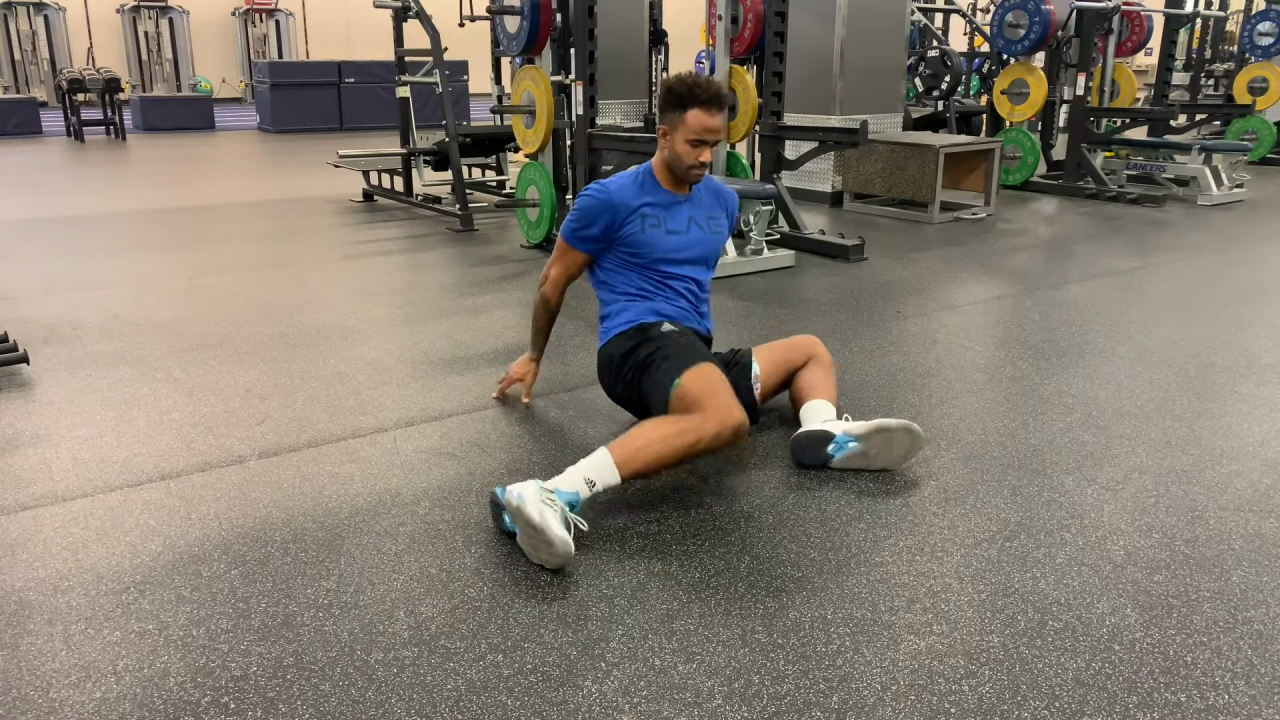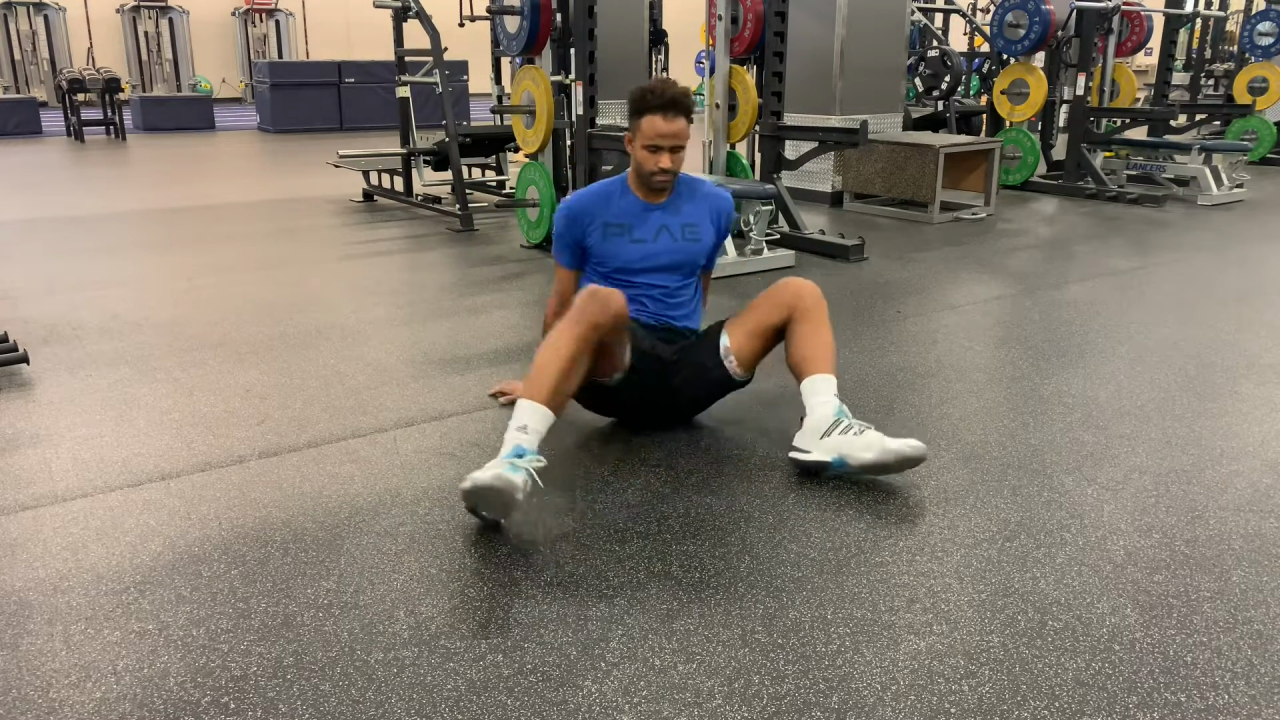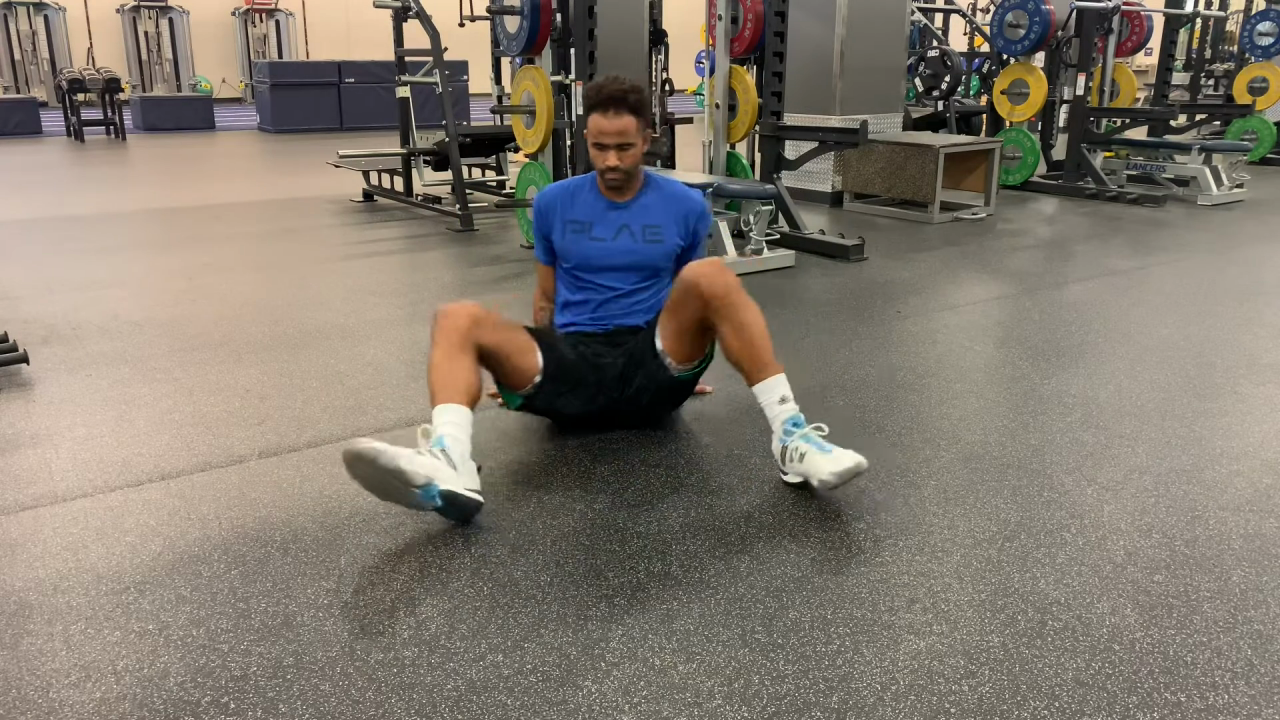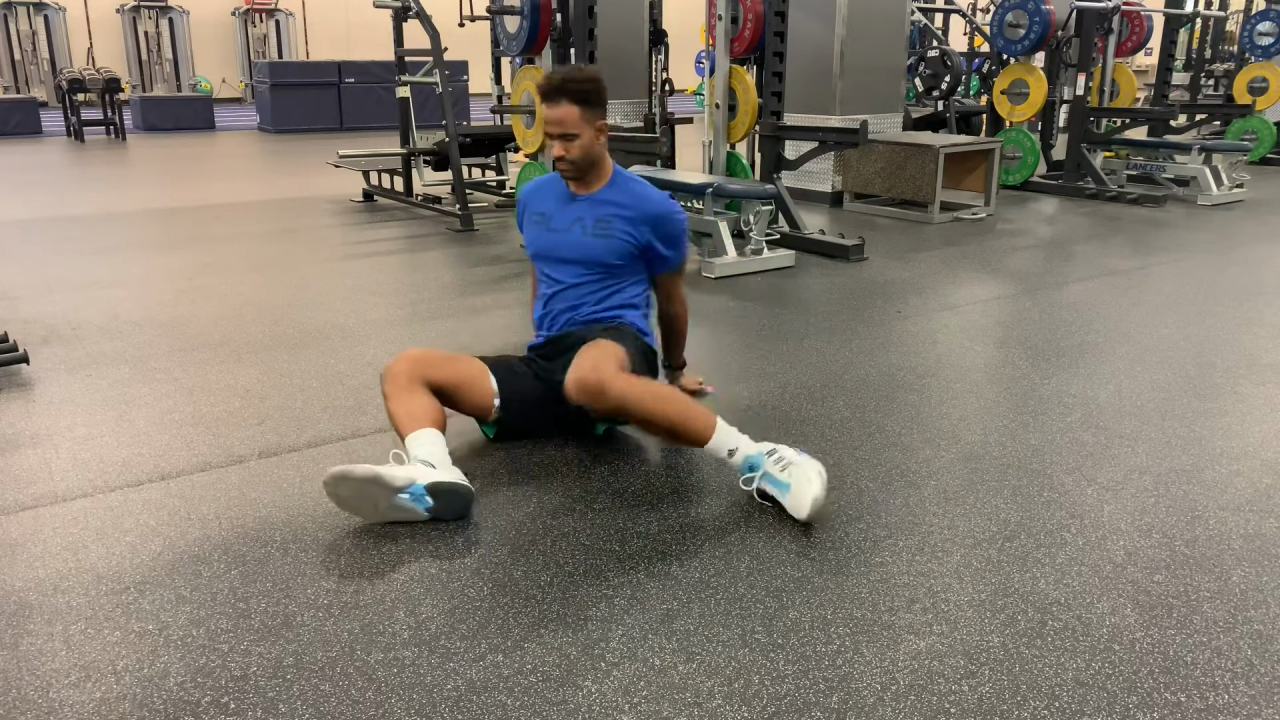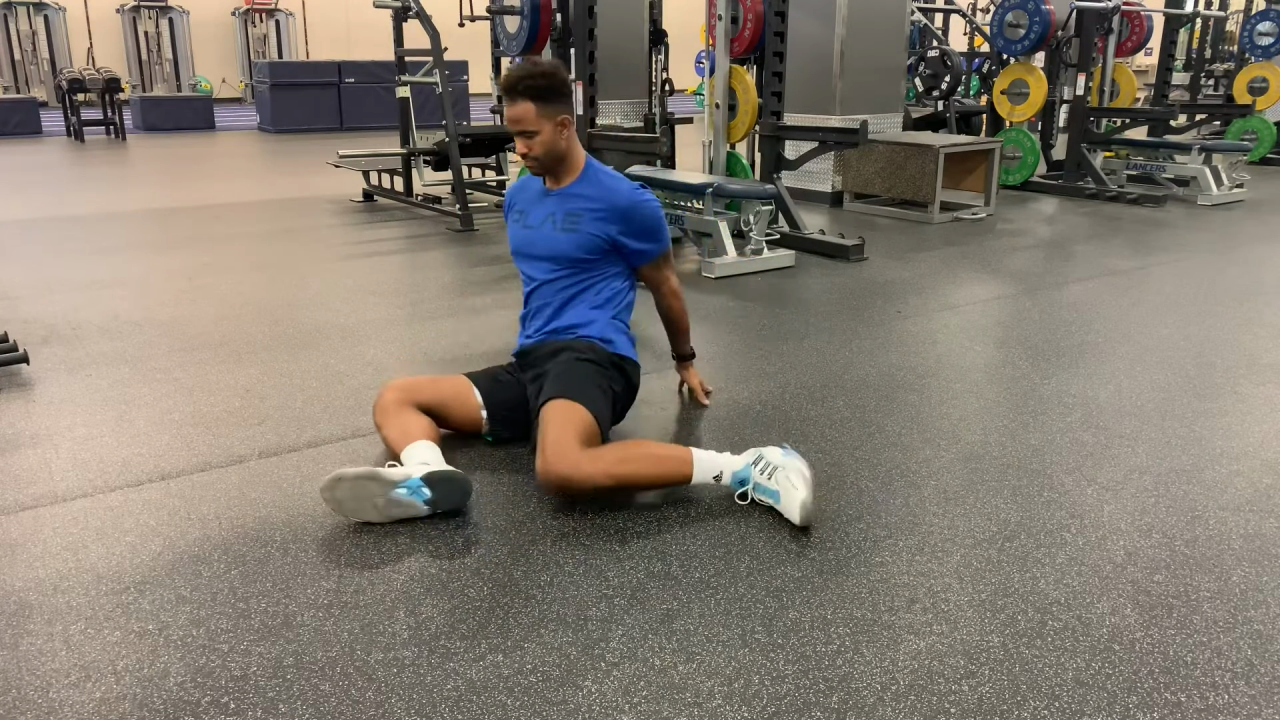
dt=0.4s
person 1, frame 1
left shoulder: (722, 200)
right shoulder: (610, 199)
right elbow: (555, 279)
right wrist: (534, 356)
left hip: (689, 347)
right hip: (643, 344)
left knee: (811, 351)
right knee: (723, 420)
left ankle: (826, 435)
right ankle: (551, 497)
person 1, frame 2
left shoulder: (714, 206)
right shoulder: (583, 209)
right elbow: (562, 303)
right wrist: (541, 380)
left hip: (680, 368)
right hip: (607, 372)
left knee: (801, 294)
right knee: (599, 302)
left ankle: (825, 432)
right ankle: (514, 463)
person 1, frame 3
left shoulder: (685, 207)
right shoulder: (554, 204)
left wrist: (681, 368)
right wrist: (534, 374)
left hip: (651, 371)
right hip: (574, 367)
left knee: (710, 277)
right knee: (457, 318)
left ankle: (793, 437)
right ankle: (448, 471)
person 1, frame 4
left shoulder: (652, 210)
right shoulder: (533, 198)
left elbow: (670, 299)
left wrist: (675, 369)
left hip: (612, 362)
right hip: (544, 365)
left knee: (591, 378)
right knee: (405, 371)
left ankle: (757, 461)
right ankle: (432, 479)
person 1, frame 5
left shoulder: (624, 202)
right shoulder: (518, 197)
left elbow: (665, 287)
left wrist: (685, 362)
left hip: (591, 357)
right hip: (530, 361)
left knee: (562, 469)
right knee: (393, 401)
left ankle: (746, 470)
right ankle: (426, 479)
